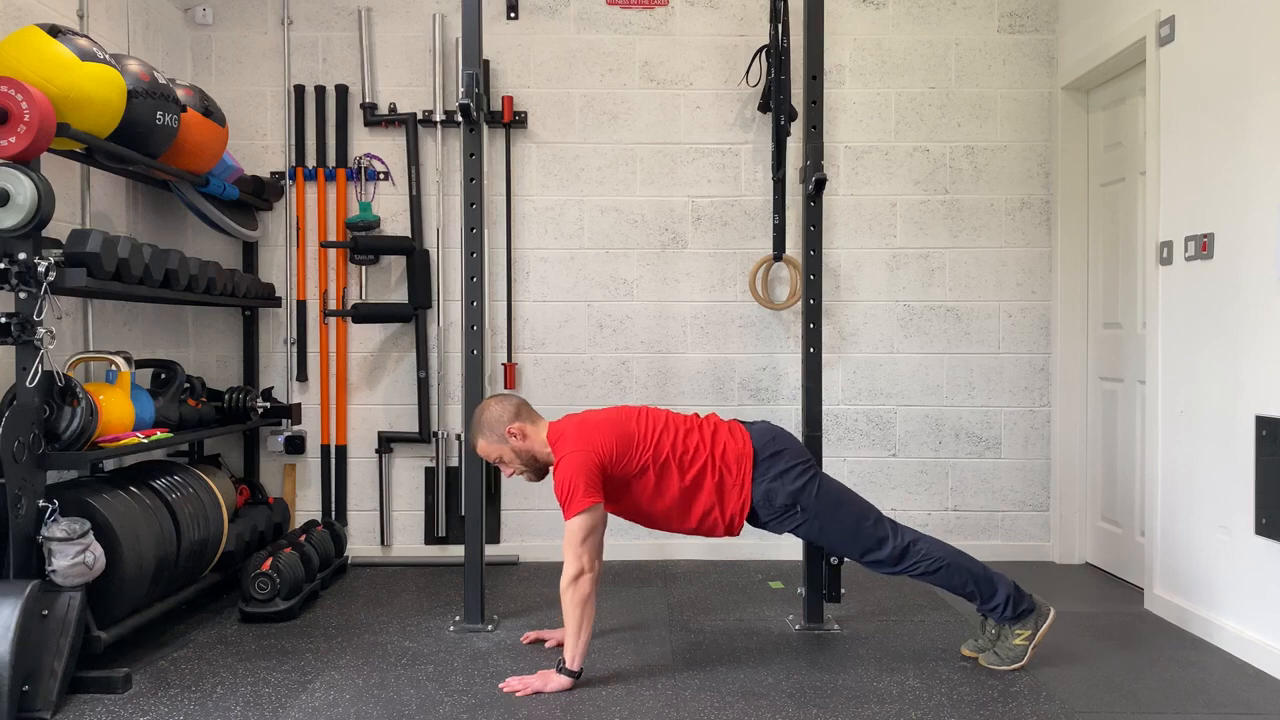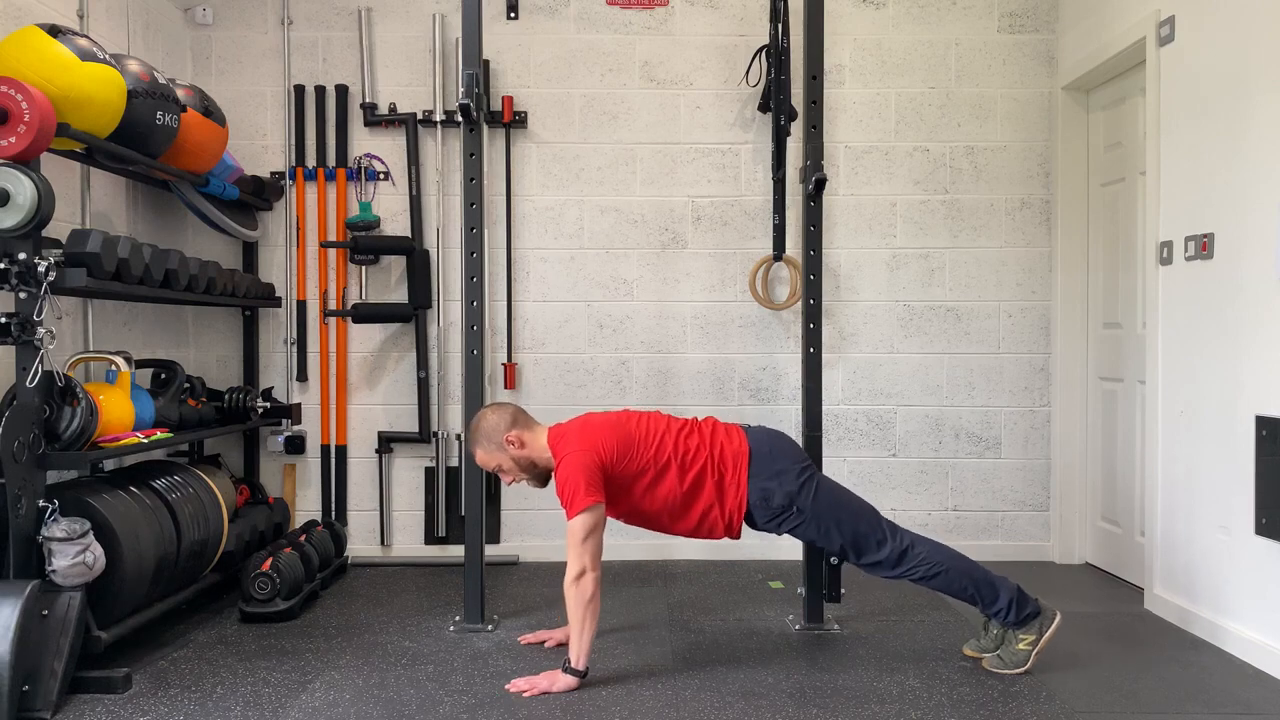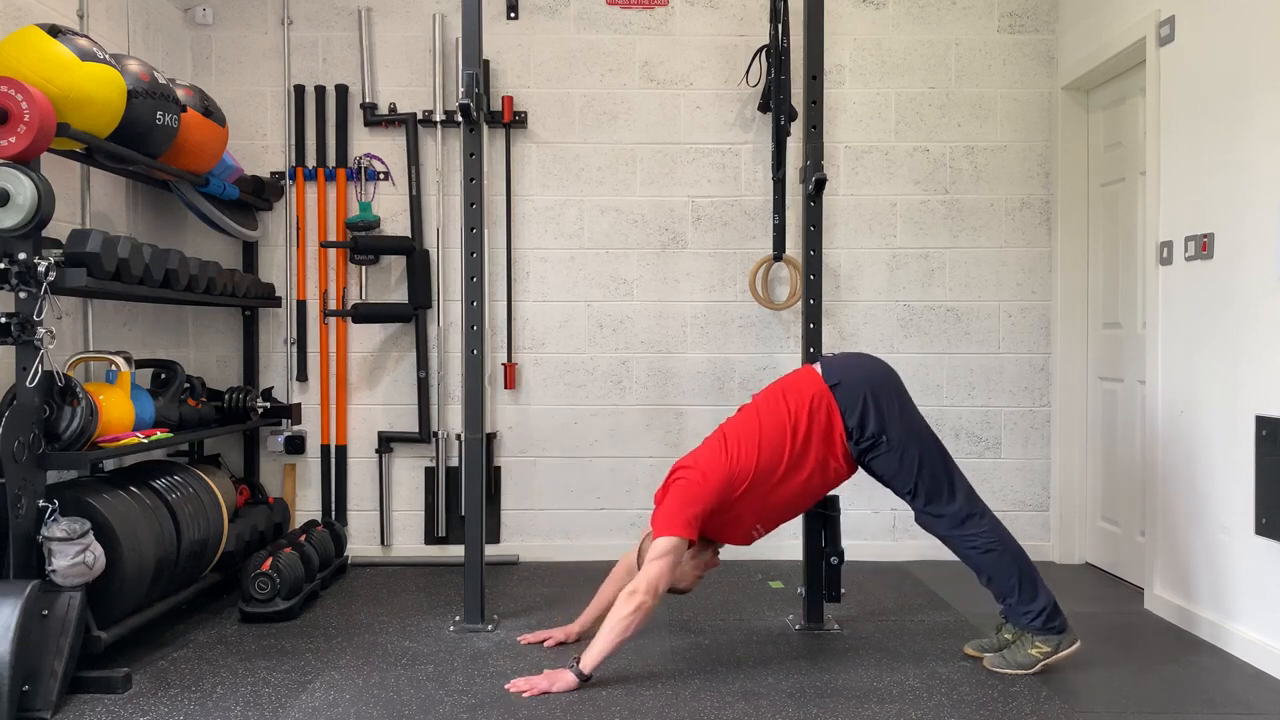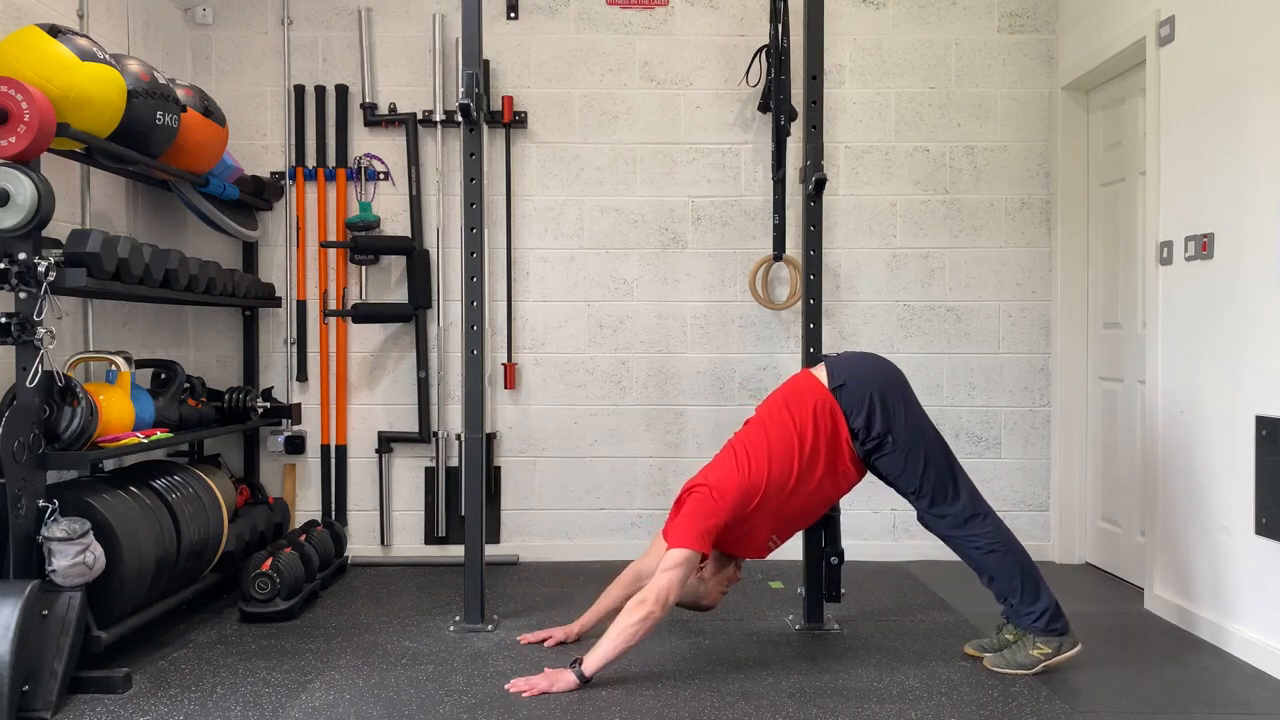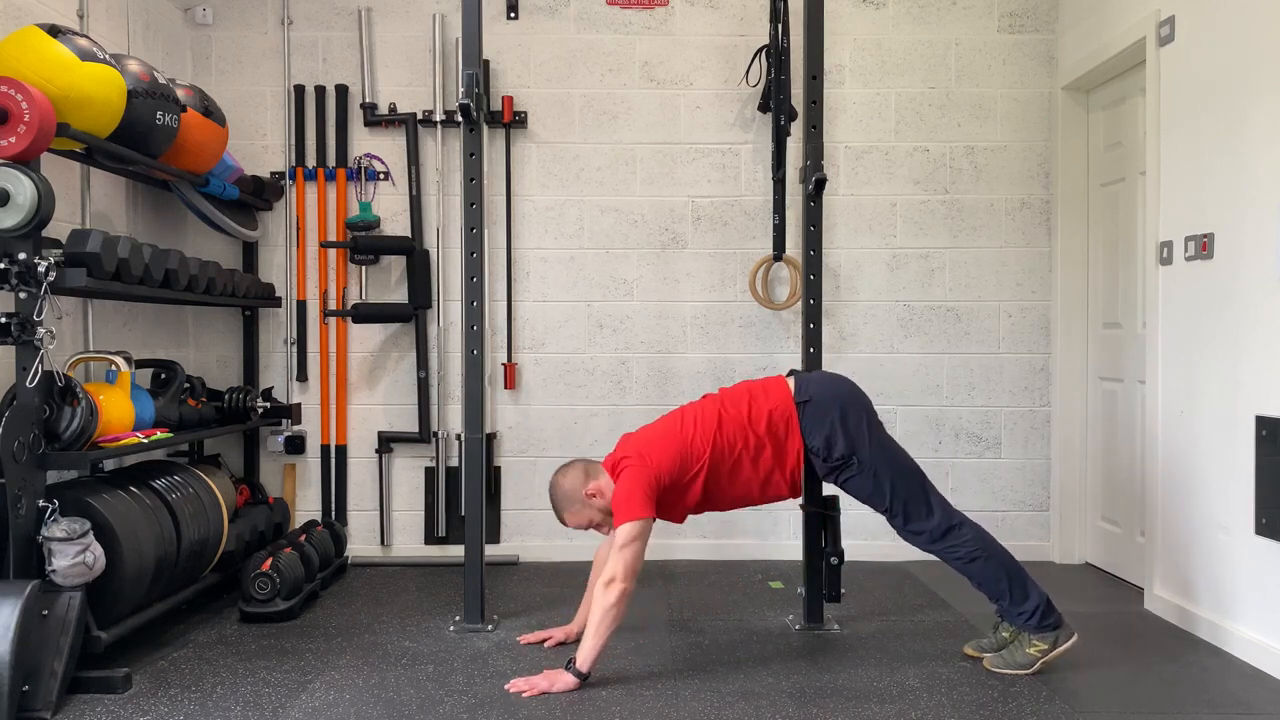
dt=1s
person 1, frame 1
left shoulder: (573, 458)
right shoulder: (579, 441)
left elbow: (579, 571)
right elbow: (591, 559)
left wrist: (567, 669)
right wrist: (573, 627)
left hip: (766, 480)
right hip: (754, 468)
left knee: (887, 548)
right knee: (876, 549)
left ankle: (1018, 610)
right ankle: (1001, 610)
person 1, frame 2
left shoulder: (572, 460)
right shoulder: (578, 442)
left elbow: (582, 571)
right elbow: (585, 567)
left wrist: (572, 669)
right wrist: (573, 626)
left hip: (761, 481)
right hip: (751, 470)
left knee: (884, 549)
right knee: (877, 549)
left ankle: (1024, 616)
right ankle: (1004, 616)
person 1, frame 3
left shoulder: (689, 499)
right shoulder: (688, 496)
left elbow: (642, 594)
right elbow: (632, 563)
left wrist: (577, 672)
right wrist: (576, 627)
left hip: (852, 399)
right hip: (844, 397)
left knee: (951, 512)
right knee: (944, 512)
left ankle: (1044, 627)
right ankle: (1021, 619)
person 1, frame 4
left shoulder: (705, 509)
right shoulder: (699, 509)
left elbow: (651, 602)
right elbow: (642, 569)
left wrist: (578, 672)
right wrist: (576, 626)
left hip: (858, 399)
right hip: (848, 398)
left knee: (956, 513)
right knee: (947, 513)
left ankle: (1046, 629)
right ankle: (1022, 621)
person 1, frame 5
left shoulder: (634, 474)
right shoulder: (628, 463)
left elbow: (618, 580)
right elbow: (609, 554)
left wrist: (576, 671)
right wrist: (576, 624)
left hip: (818, 419)
right hip: (804, 416)
left knee: (928, 523)
right knee: (921, 522)
left ankle: (1041, 624)
right ankle: (1016, 619)
